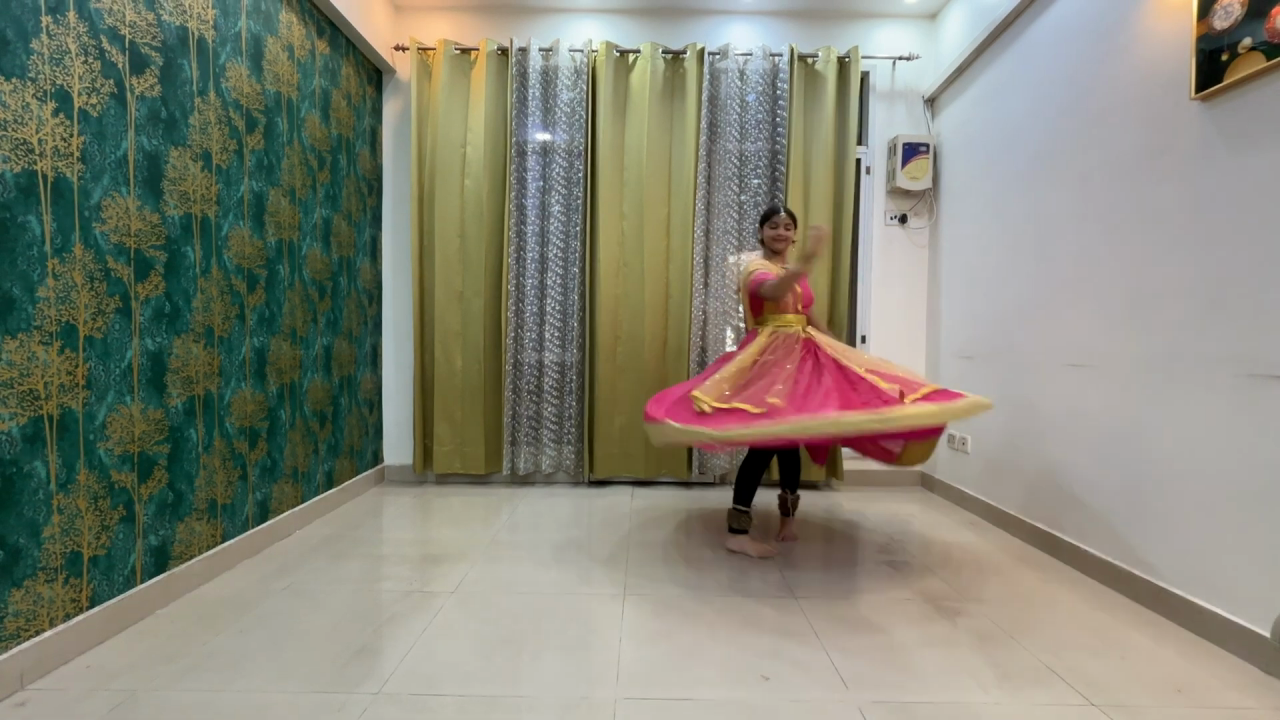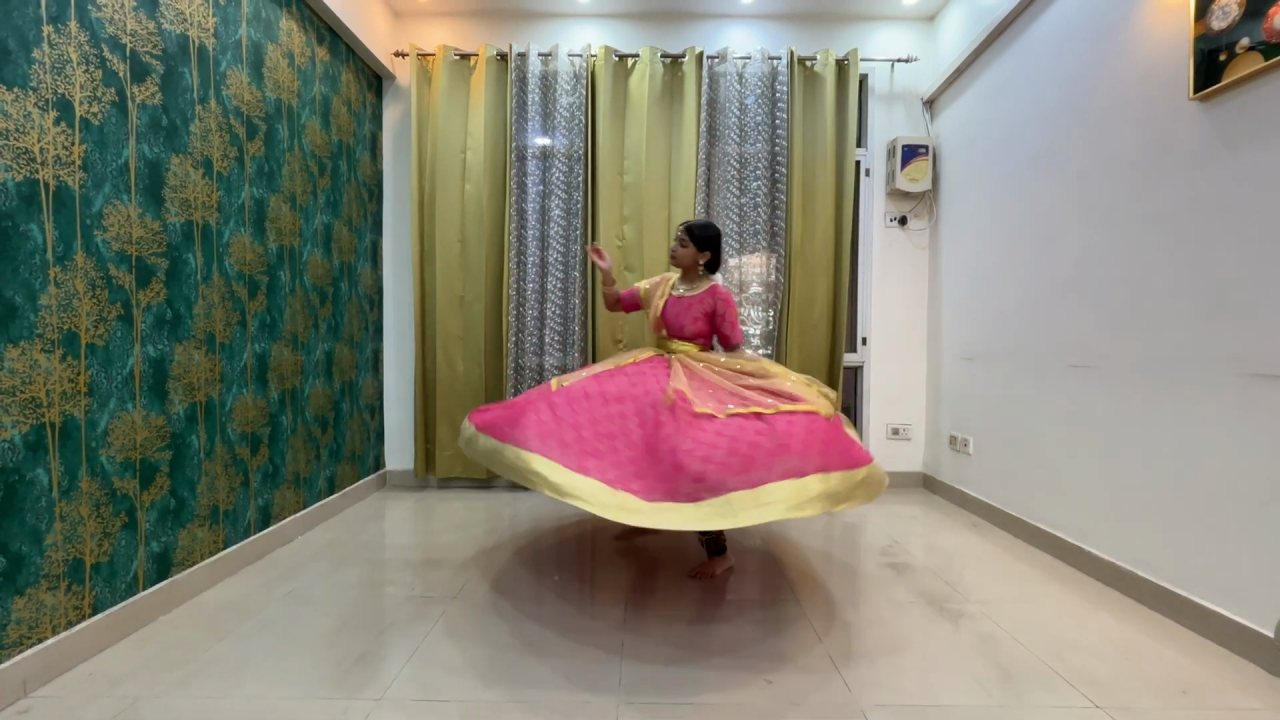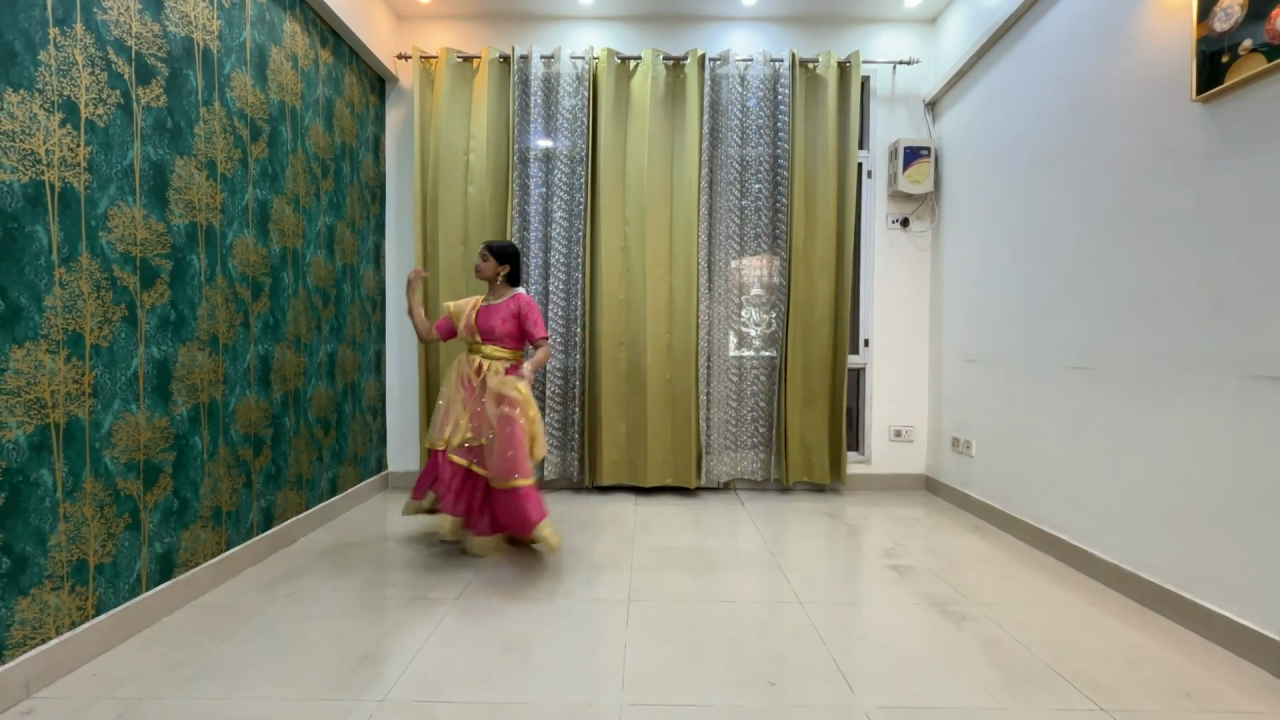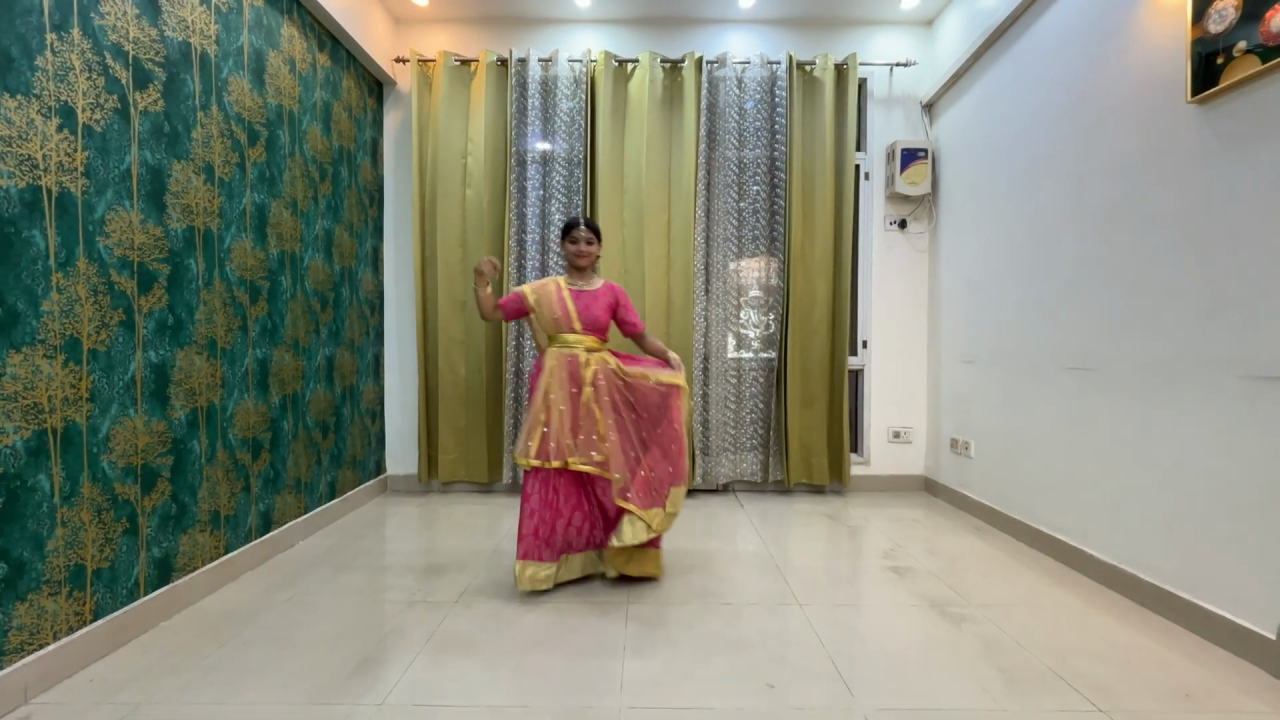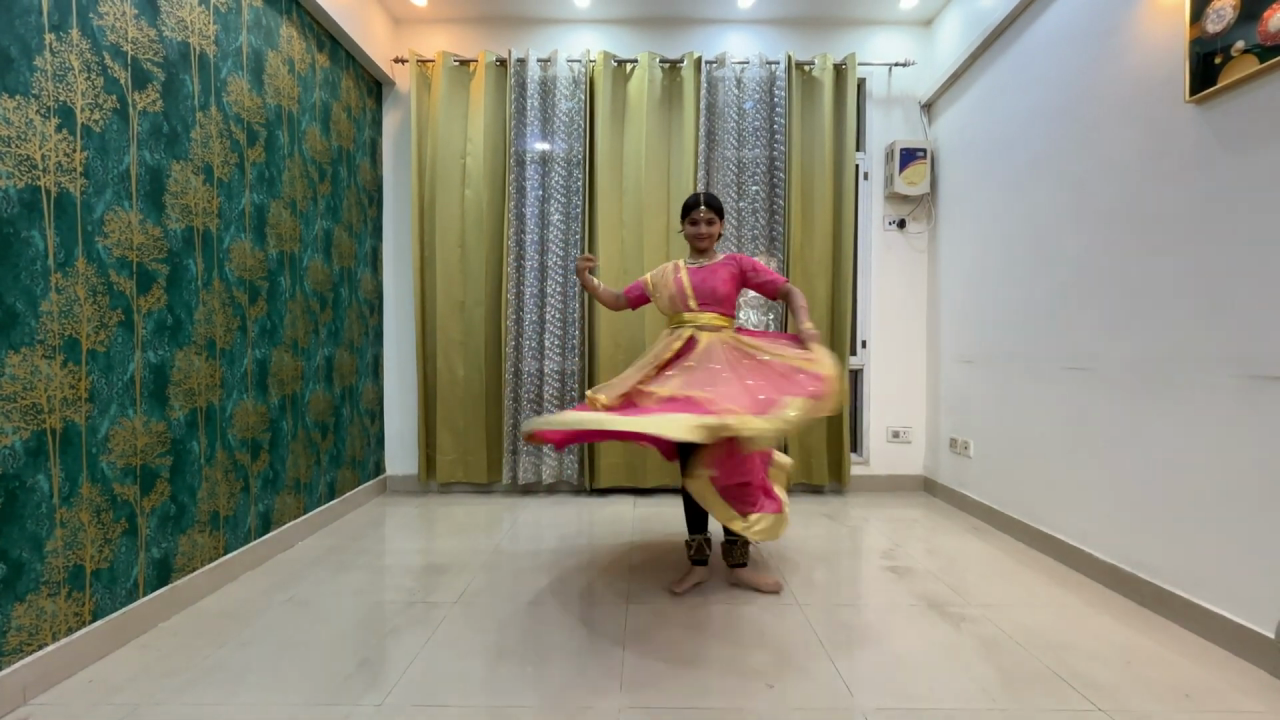
dt=1s
person 1, frame 1
left shoulder: (791, 269)
right shoulder: (755, 268)
left elbow: (807, 309)
right elbow: (773, 294)
left wrist: (826, 338)
right wrist: (805, 257)
left hip: (801, 353)
right hip: (769, 356)
left knee: (790, 438)
right knee: (763, 442)
left ankle: (788, 512)
right ankle: (737, 531)
person 1, frame 2
left shoulder: (718, 298)
right shoulder: (661, 284)
left elbow: (735, 351)
right elbow: (614, 304)
left wrist: (751, 375)
right wrist: (606, 274)
left hip: (695, 382)
right hip: (654, 374)
left knee: (694, 461)
left ankle: (718, 553)
right ankle: (637, 513)
person 1, frame 3
left shoulder: (522, 303)
right shoulder: (467, 307)
left elbow: (543, 347)
right elbow: (427, 335)
left wrist: (530, 367)
right wrist: (412, 294)
left hip: (501, 387)
right hip: (465, 387)
left knee: (496, 457)
right knee: (453, 456)
right ankle: (462, 523)
person 1, frame 4
left shoulder: (612, 292)
right shoulder: (541, 291)
left elbow: (639, 335)
right elbow: (490, 311)
left wrist: (667, 356)
right wrist: (483, 281)
left hip: (599, 384)
right hip: (555, 383)
left knee: (606, 470)
right knee: (553, 474)
left ankle: (619, 552)
right ankle: (548, 561)
person 1, frame 5
left shoulder: (738, 266)
right shoulder: (667, 273)
left elbow: (789, 291)
right elbow: (613, 301)
left wrist: (802, 325)
right wrist: (585, 277)
left hip: (727, 361)
right hip: (678, 362)
left knee: (730, 464)
right knee: (692, 463)
left ankle: (738, 564)
right ankle: (698, 561)
